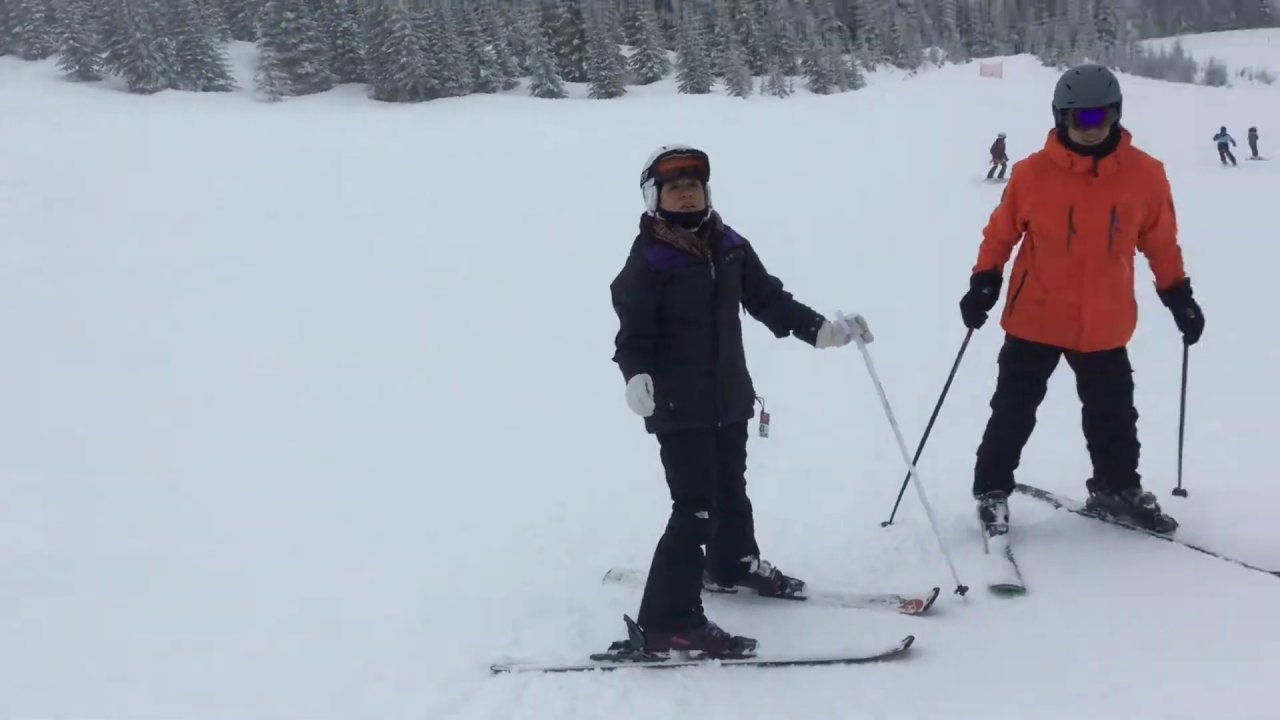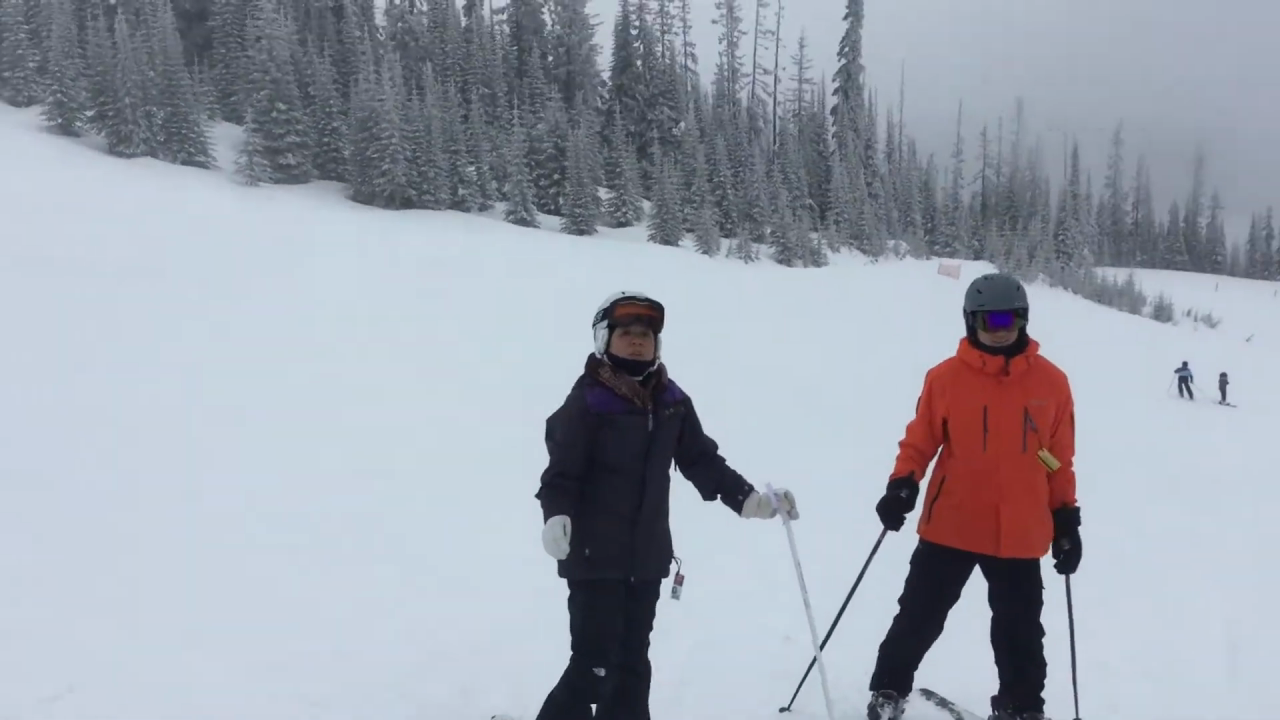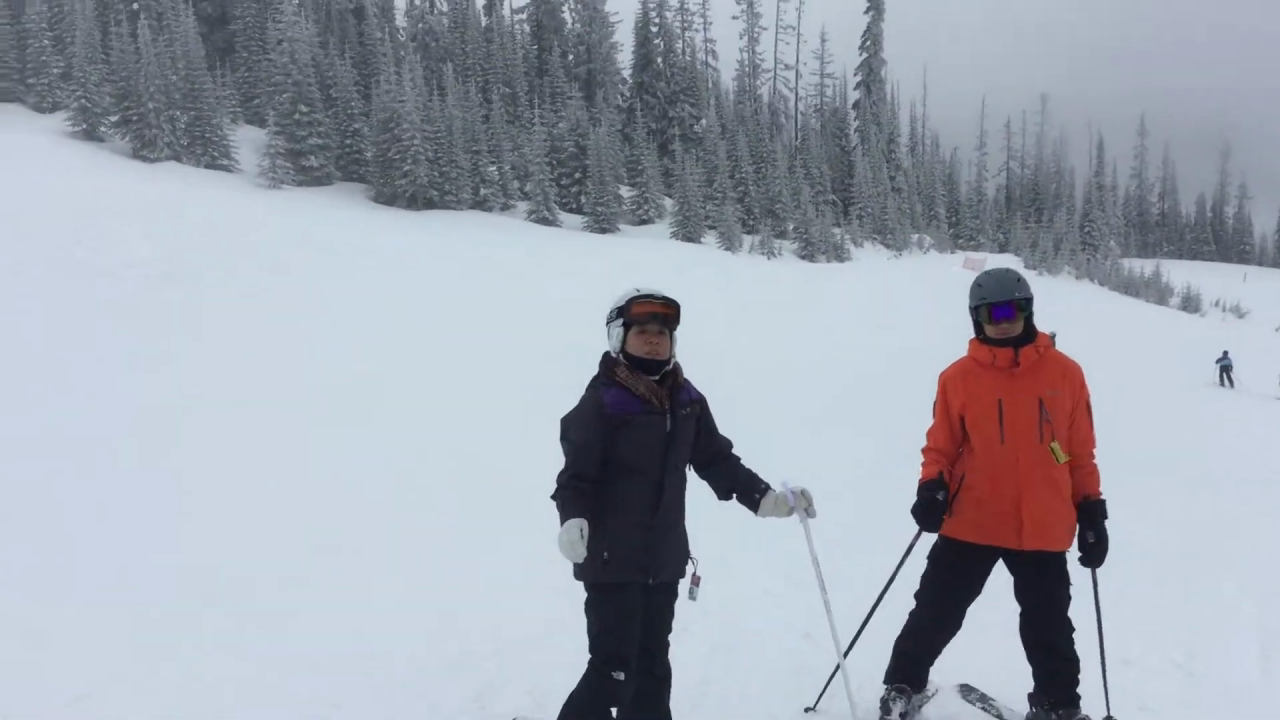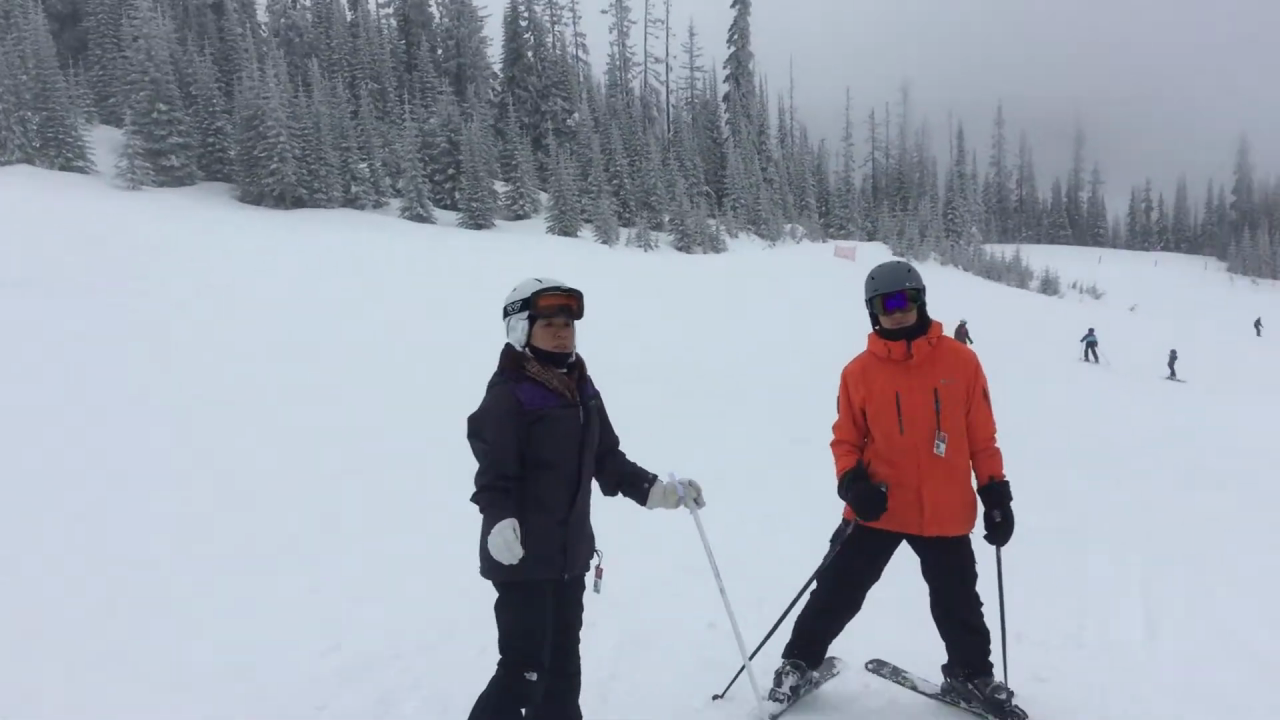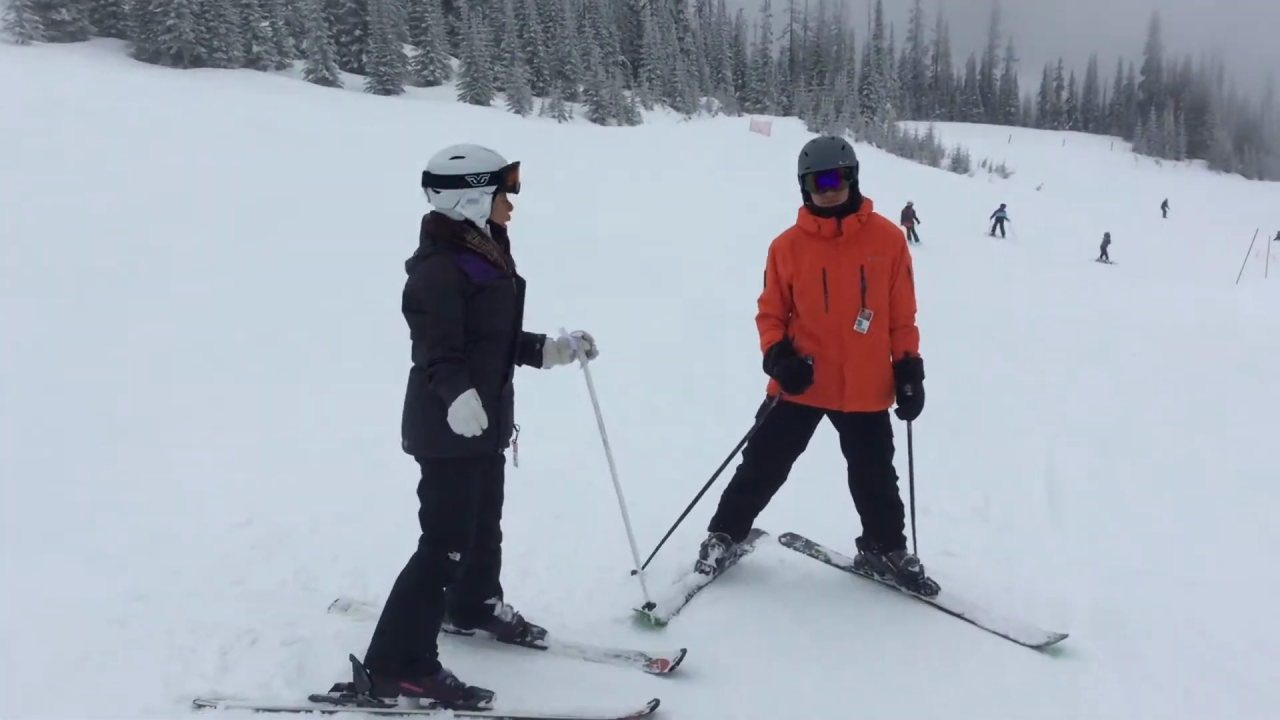
dt=0.3s
person 1, frame 1
left shoulder: (730, 247)
right shoulder: (648, 259)
left elbow: (769, 299)
right elbow: (633, 331)
left wrist: (821, 329)
right wrist: (637, 375)
left hip: (730, 396)
right hip: (678, 404)
left knee: (730, 489)
right knee: (695, 508)
left ankle: (736, 562)
right ankle: (668, 620)
person 1, frame 2
left shoulder: (671, 402)
right shoulder: (587, 401)
left elbow: (701, 460)
right elbow: (561, 473)
left wrist: (749, 498)
right wrist: (557, 517)
left hip: (647, 557)
right hip: (593, 557)
left knee: (631, 658)
right knee: (594, 665)
person 1, frame 3
left shoulder: (686, 400)
right shoulder: (602, 401)
left elbow: (717, 460)
right elbow: (577, 476)
left wrist: (766, 498)
right wrist: (574, 521)
left hip: (664, 556)
right hip: (610, 557)
left knee: (653, 661)
right knee: (612, 669)
person 1, frame 4
left shoulder: (583, 392)
right shoulder: (508, 397)
left elbow: (606, 459)
right elbow: (494, 477)
left wrist: (655, 489)
right wrist: (502, 522)
left hip: (569, 552)
right hip: (521, 558)
left knee: (562, 655)
right knee: (523, 669)
person 1, frame 5
left shoulder: (486, 259)
right shoulder: (441, 269)
right elbow: (437, 350)
left wrist: (549, 349)
right wrist: (457, 397)
left hip: (486, 422)
right hip: (449, 427)
left knee: (483, 524)
right knee: (446, 542)
left ankle: (474, 604)
right ankle: (397, 664)
person 2, frame 1
left shoulder: (1144, 174)
right shoulder: (1032, 172)
left elbow: (1160, 241)
right elbow: (1001, 231)
left wrist: (1178, 294)
right wrist: (984, 280)
left hip: (1104, 324)
right hip: (1034, 320)
left knee: (1112, 413)
right knee: (1012, 411)
left ankle: (1117, 486)
right ankle: (991, 491)
person 2, frame 2
left shoulder: (1050, 382)
right shoulder: (945, 377)
left elbow: (1059, 458)
right elbow: (920, 440)
left wrist: (1065, 518)
right wrist: (901, 486)
left hip: (1020, 534)
right hip: (950, 526)
left knee: (1021, 629)
right knee: (920, 614)
person 2, frame 3
left shoulder: (1064, 373)
right shoulder: (958, 378)
left elbow: (1081, 451)
right elbow: (941, 447)
left wrist: (1090, 512)
right wrist: (932, 490)
left hip: (1043, 529)
right hip: (972, 523)
left knee: (1049, 627)
right knee: (937, 611)
person 2, frame 4
left shoulder: (959, 361)
right shoulder: (859, 371)
left elbow: (981, 436)
right elbow: (846, 438)
left wrist: (995, 491)
right wrist: (853, 482)
left hip: (945, 512)
right hip: (878, 509)
left knee: (958, 603)
right knee: (837, 592)
left ankle: (971, 675)
right ankle: (799, 662)
person 2, frame 5
left shoulder: (887, 239)
right shoulder: (787, 245)
left elbow: (901, 313)
right elbow: (771, 312)
left wrist: (909, 367)
right wrist: (777, 356)
left hip: (866, 387)
right hip: (801, 383)
left knee: (875, 475)
right knee: (763, 466)
left ankle: (884, 547)
right ankle: (725, 534)
